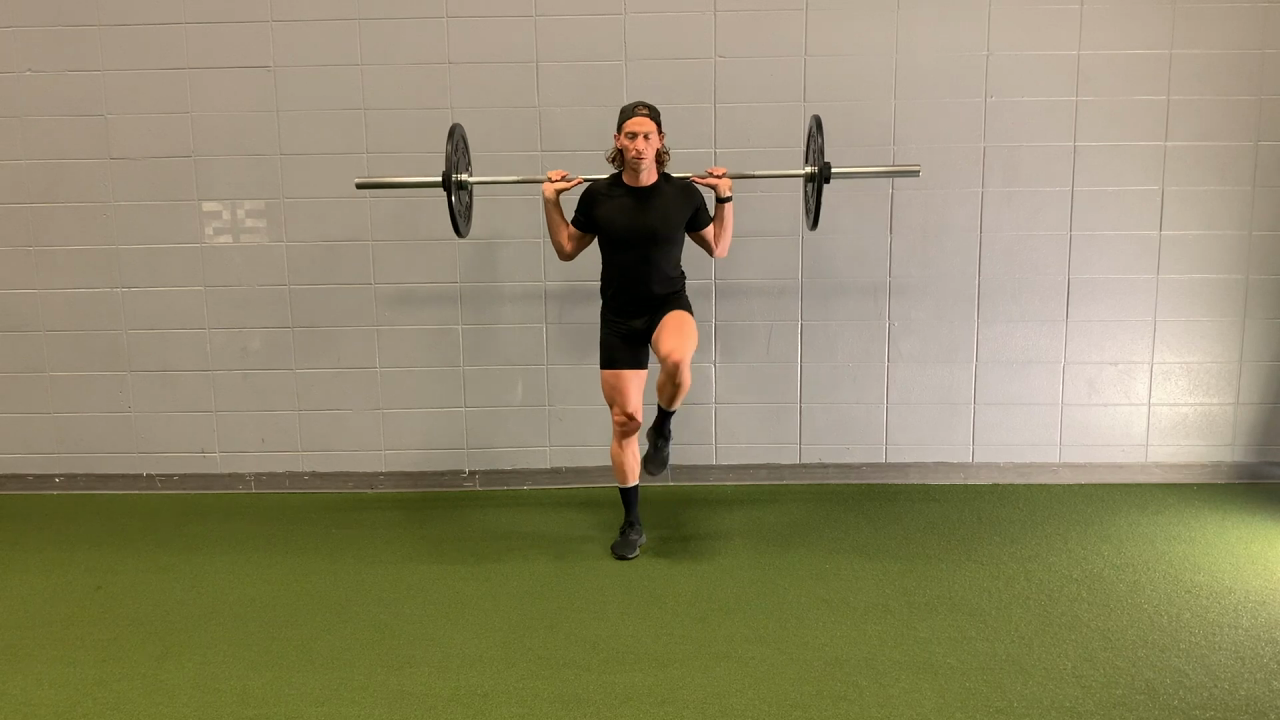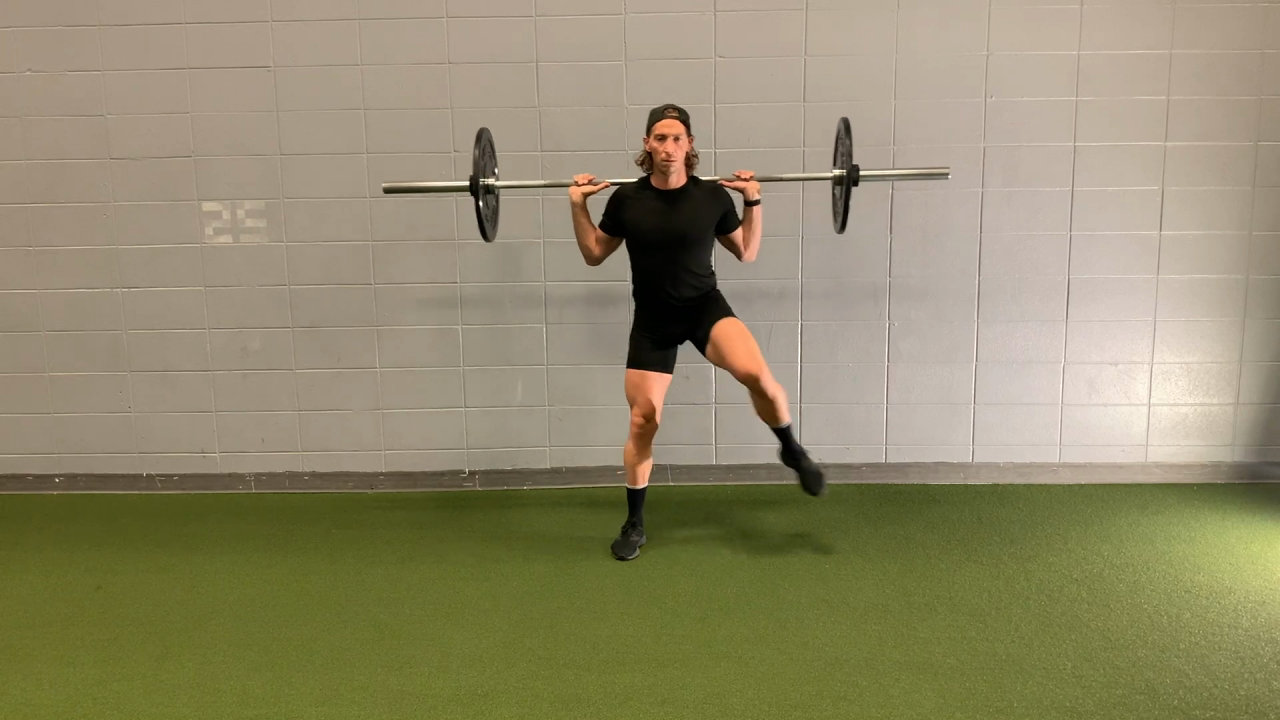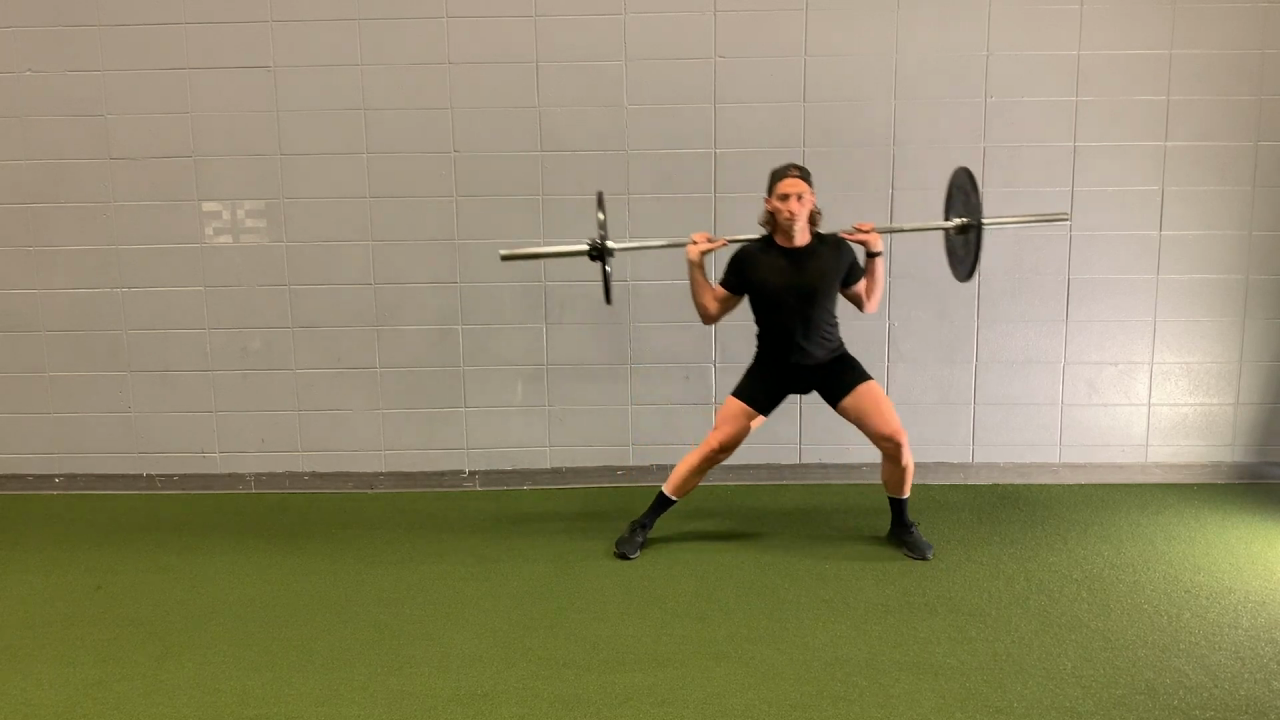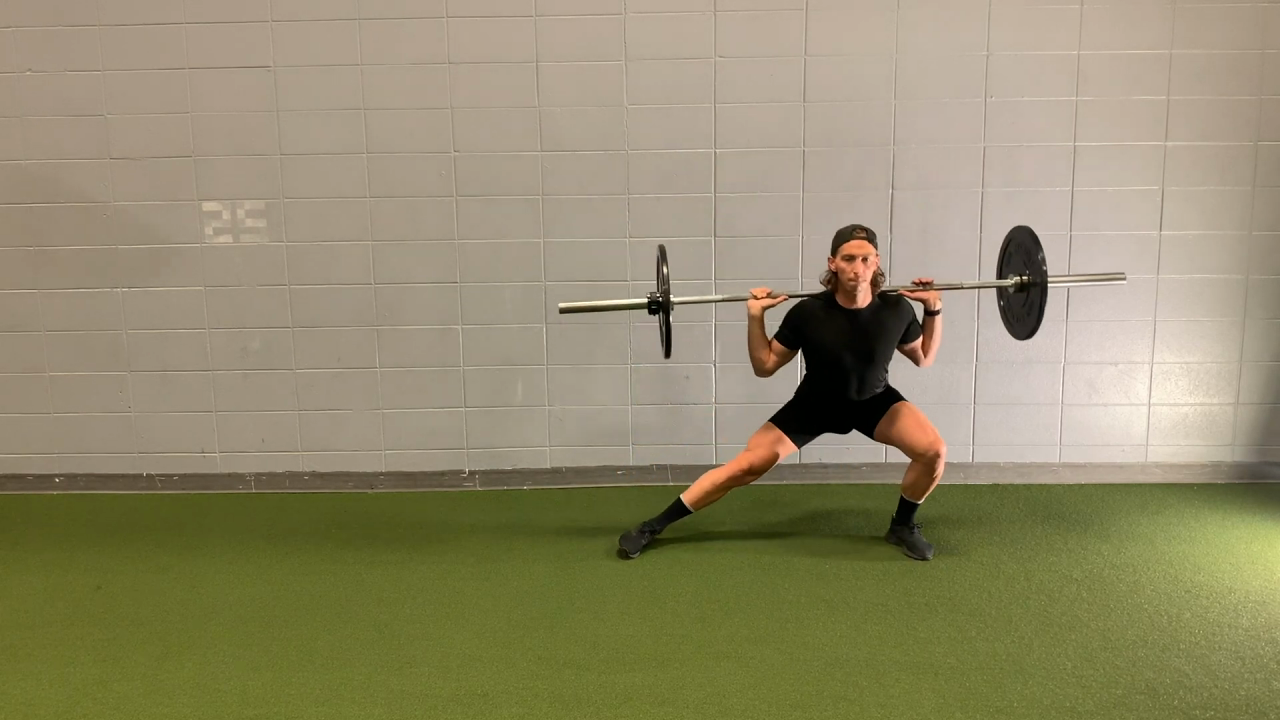
dt=0.5s
person 1, frame 1
left shoulder: (683, 194)
right shoulder: (597, 196)
left elbow: (718, 248)
right elbow: (567, 249)
left wrist: (724, 199)
right wrist: (550, 202)
left hip: (668, 307)
right hip: (618, 318)
left knee: (677, 357)
right knee: (623, 421)
left ankle: (661, 430)
right ankle: (632, 523)
person 1, frame 2
left shoulder: (712, 196)
right shoulder: (626, 198)
left elbow: (747, 252)
right elbow: (594, 254)
left wrist: (753, 201)
right wrist: (577, 205)
left hip: (704, 307)
right hip: (652, 320)
left knee: (756, 373)
right knee: (643, 421)
left ankle: (791, 449)
right ankle: (634, 523)
person 1, frame 3
left shoulder: (837, 250)
right shoulder: (752, 257)
left elbow: (868, 303)
right elbow: (710, 313)
left wrist: (874, 254)
right wrist: (695, 265)
left hip: (831, 362)
right hip: (773, 366)
left knee: (894, 438)
right knee: (716, 445)
left ankle: (901, 526)
right ankle: (643, 524)
person 1, frame 4
left shoulder: (896, 309)
right shoulder: (808, 313)
left elbow: (923, 358)
right elbow: (764, 366)
left wrist: (934, 311)
right wrist: (755, 318)
left hip: (873, 400)
right hip: (813, 405)
left knee: (933, 450)
right knee: (745, 466)
left ankle: (902, 526)
right ankle: (653, 526)
